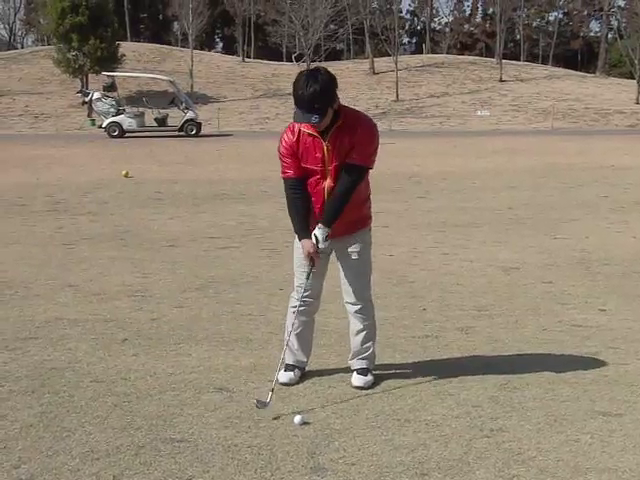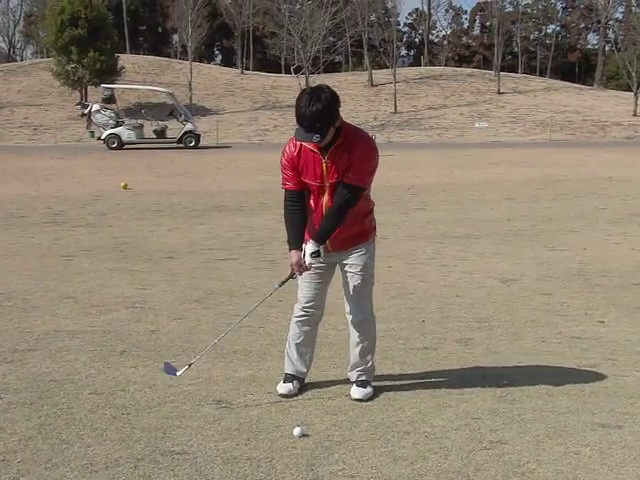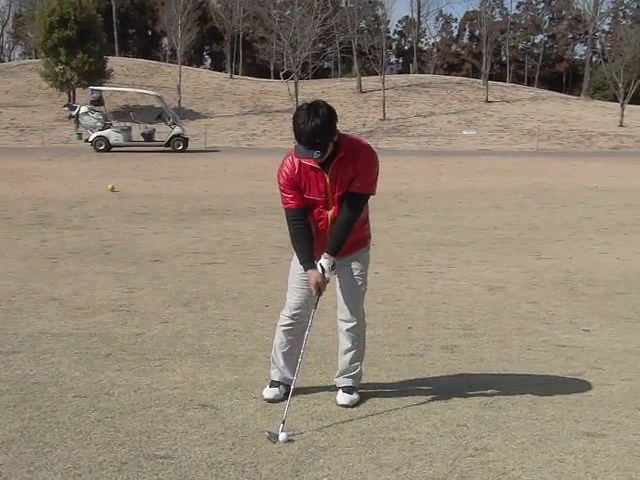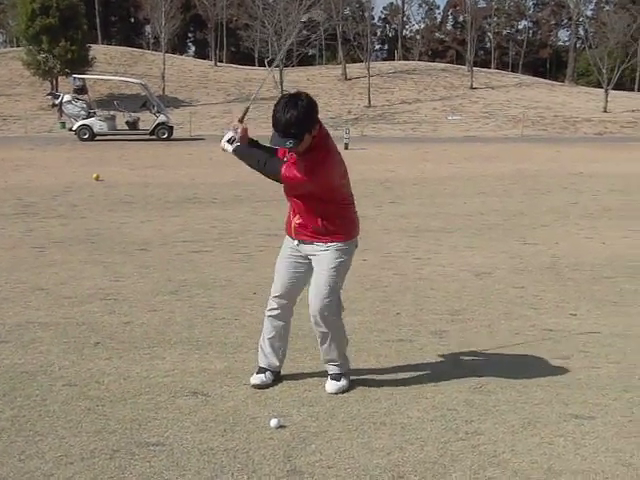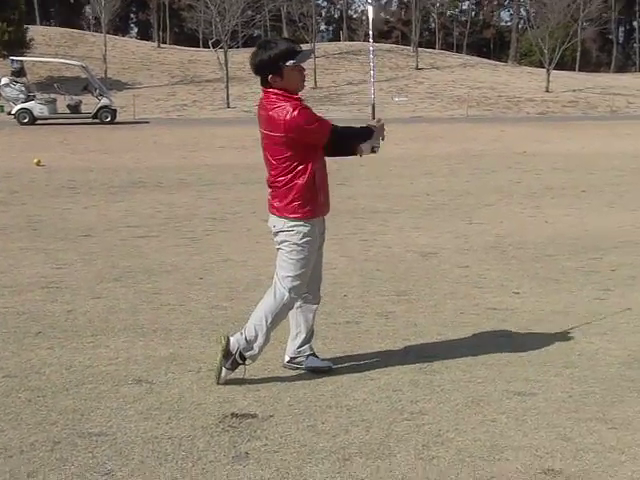
dt=1s
person 1, frame 1
left shoulder: (362, 128)
right shoulder: (291, 136)
left elbow: (349, 183)
right elbow: (294, 190)
left wrist: (324, 227)
right wrist: (304, 235)
left hip: (352, 229)
right hip: (309, 230)
left knee: (358, 298)
right knee: (302, 297)
left ankle: (362, 363)
right ankle: (295, 361)
person 1, frame 2
left shoulder: (362, 146)
right shoulder: (293, 150)
left elbow: (345, 201)
right elbow: (294, 202)
left wrist: (316, 244)
right wrist: (295, 247)
left hip: (356, 242)
right hip: (312, 242)
left knee: (359, 310)
right knee: (306, 308)
left ankle: (361, 375)
right ankle: (294, 372)
person 1, frame 3
left shoulder: (363, 155)
right shoulder: (290, 167)
left elbow: (352, 212)
right elbow: (296, 220)
left wrist: (330, 257)
right wrist: (309, 265)
left hip: (351, 249)
right hip: (309, 250)
left knee: (351, 317)
right knee: (293, 314)
left ankle: (348, 381)
right ankle: (280, 378)
person 1, frame 4
left shoulder: (323, 160)
right shoulder: (292, 139)
left elbow: (272, 168)
right elbow: (275, 157)
left wrist: (240, 147)
right wrist: (246, 142)
left hip: (335, 240)
right hip: (299, 237)
left knee: (321, 306)
right knee: (279, 299)
left ankle: (337, 368)
right ankle: (269, 365)
person 1, frame 5
left shoulder: (273, 105)
right shoulder: (290, 113)
left elbow: (320, 143)
right elbow: (333, 137)
left wrist: (356, 144)
right wrist: (370, 131)
left hip: (306, 213)
right hip: (297, 218)
left knee: (308, 287)
right knee: (287, 289)
left ankle: (299, 352)
right ankle: (239, 347)
